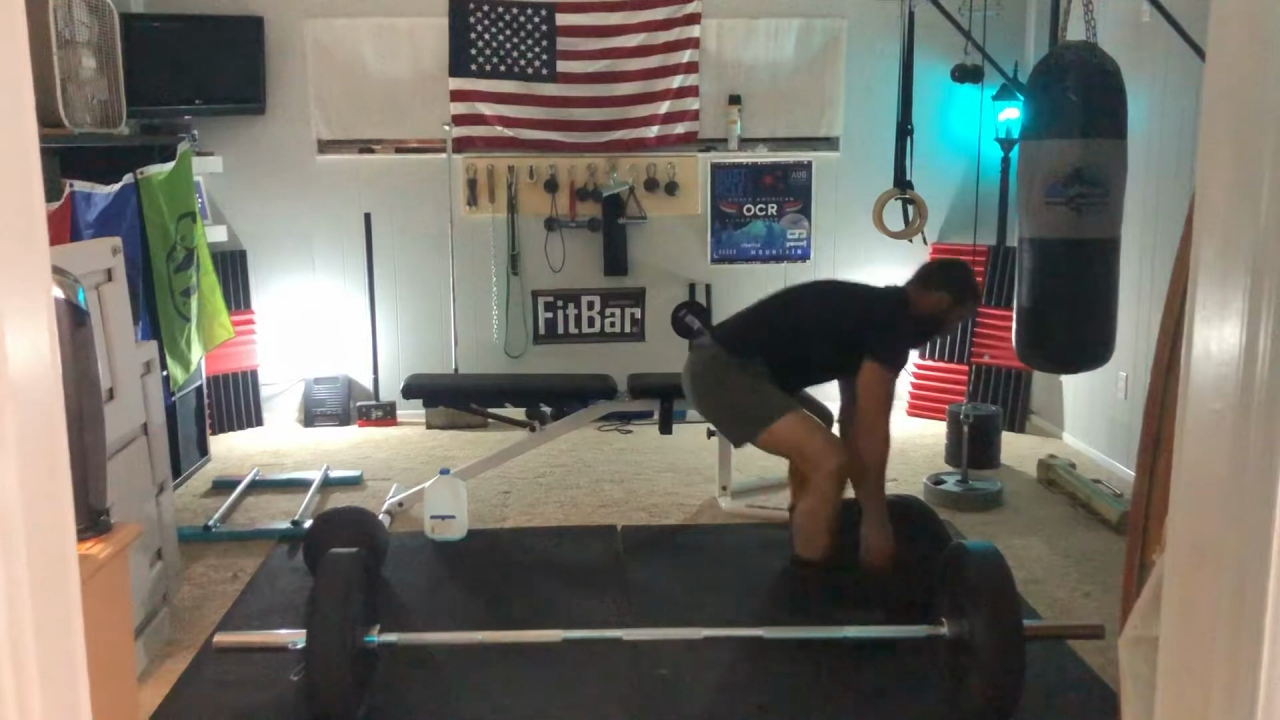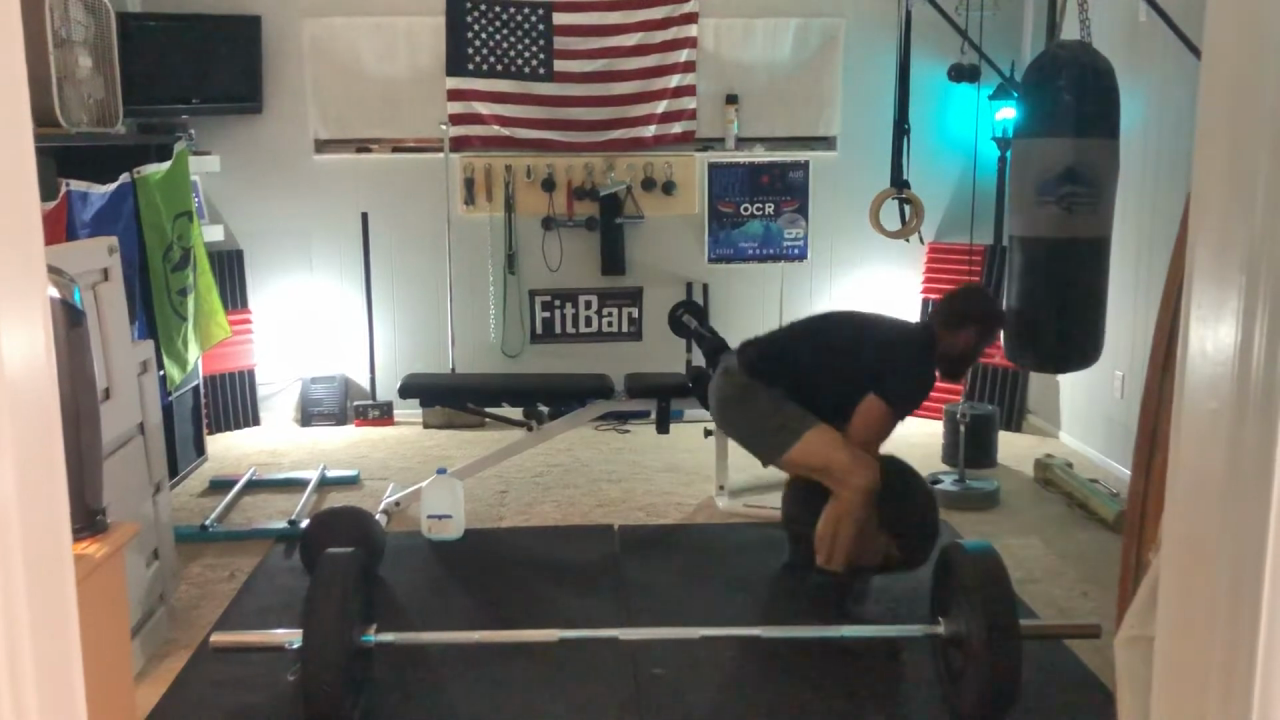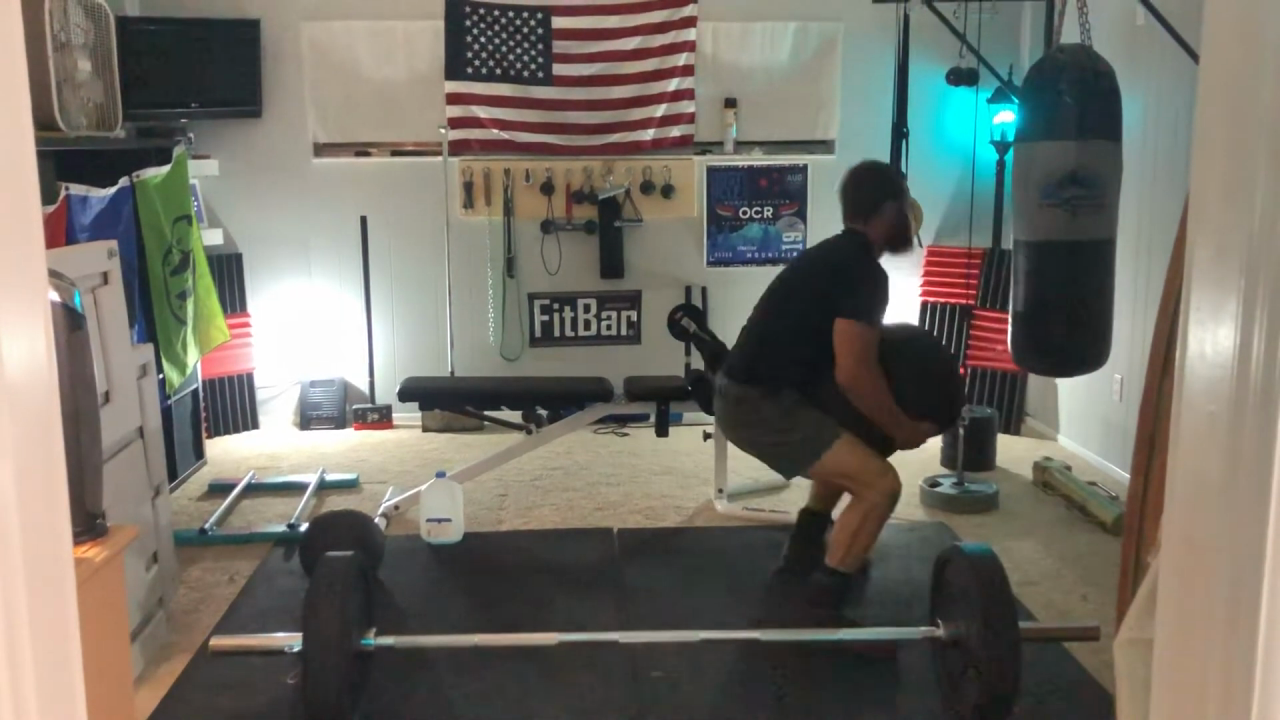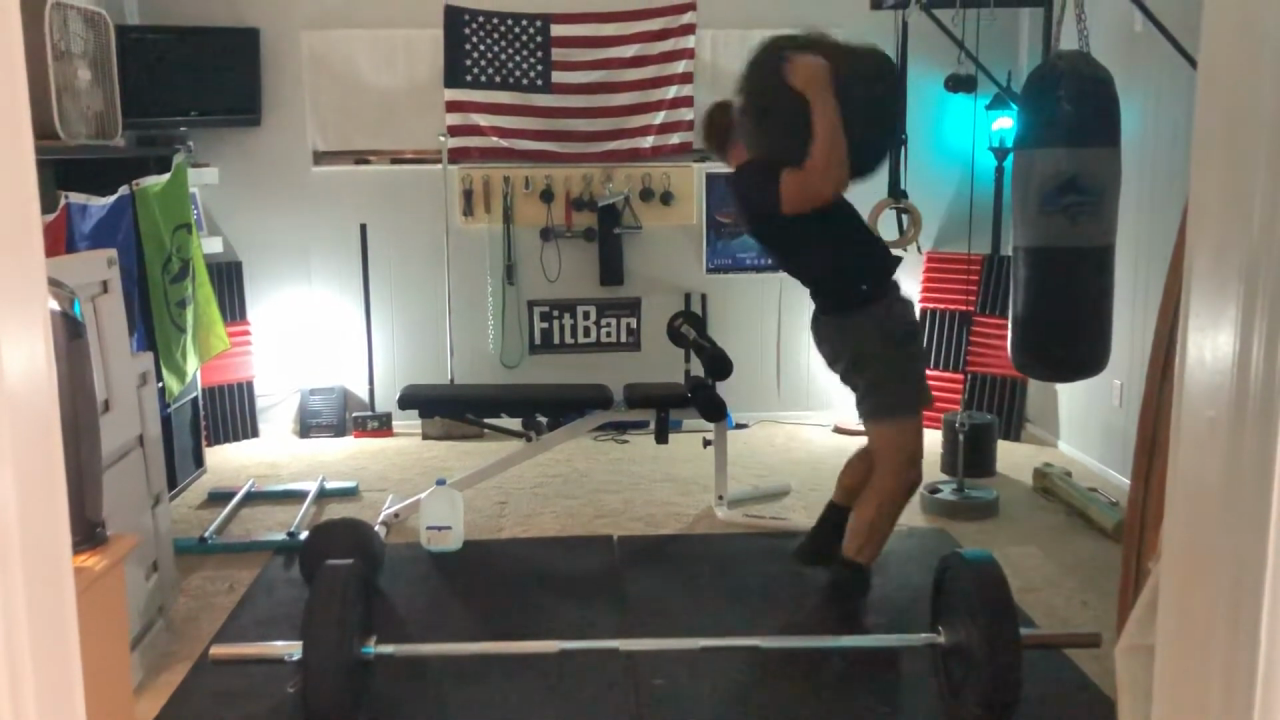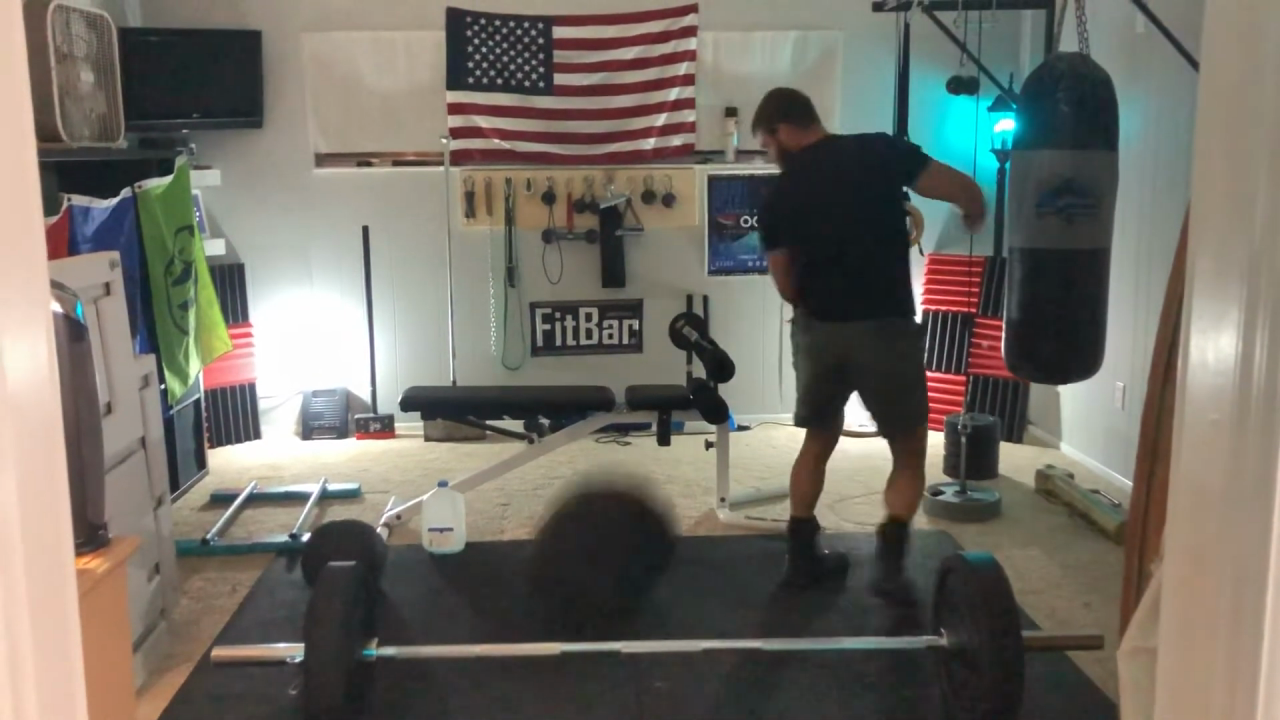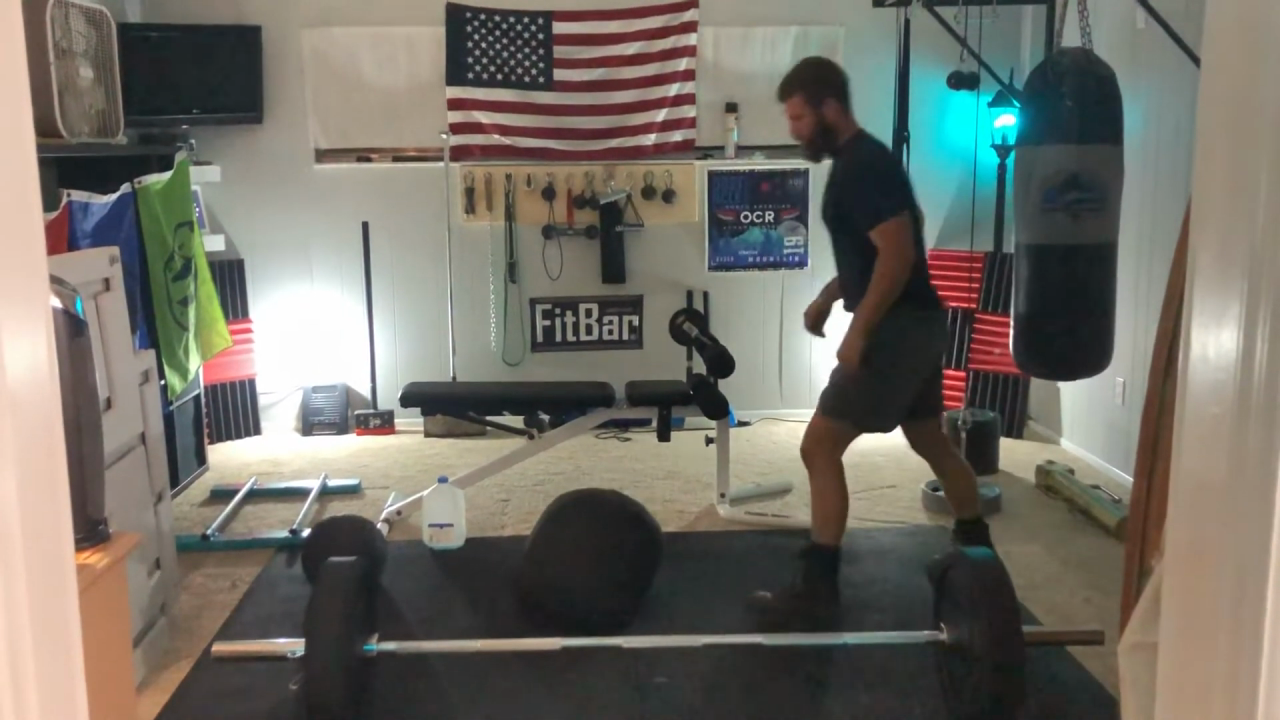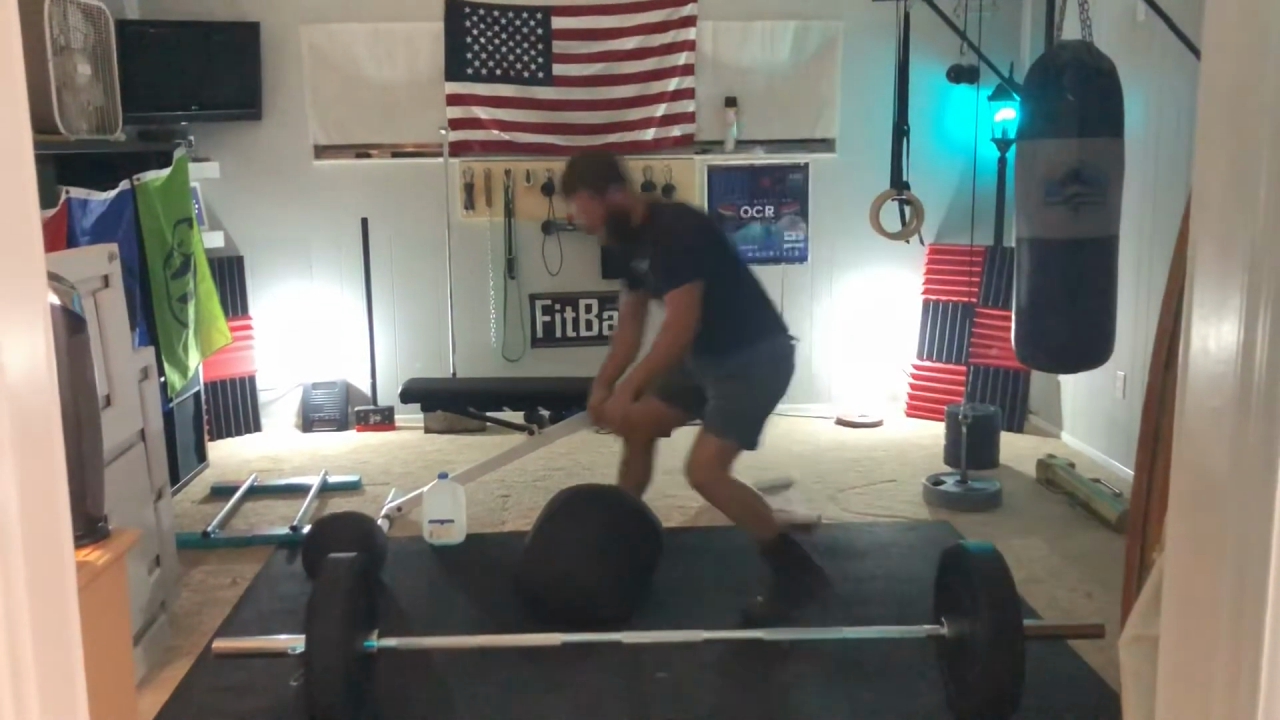
dt=0.7s
person 1, frame 1
left shoulder: (874, 308)
right shoulder: (891, 324)
left elbow: (853, 421)
right elbow: (872, 428)
left wrist: (866, 499)
right wrist: (876, 516)
left hip: (722, 361)
right hip: (723, 371)
left knee: (813, 433)
right knee: (828, 462)
left ankle: (805, 534)
person 1, frame 2
left shoulder: (900, 341)
right shoulder: (914, 367)
right elbow: (858, 449)
right wrist: (869, 538)
left hip: (742, 379)
right hip: (747, 393)
right knee: (858, 478)
person 1, frame 3
left shoulder: (835, 256)
right shoulder: (865, 273)
right elbow: (853, 375)
right wrist: (902, 427)
left hip: (760, 391)
right hip: (759, 406)
left knee: (849, 449)
right knee: (879, 483)
left ankle: (804, 548)
right ankle: (822, 605)
person 1, frame 4
left shoulder: (762, 181)
right shoulder: (758, 184)
left elbow: (822, 174)
right elbow: (827, 181)
right wrist: (818, 94)
left hip: (862, 315)
right hip: (865, 320)
left knee: (885, 449)
right knee: (898, 467)
left ankle: (825, 540)
right ankle: (845, 596)
person 1, frame 5
left shoulder: (780, 195)
right shoulder: (882, 151)
right elbow: (967, 194)
right wrist: (973, 212)
left hip: (820, 333)
right hip: (888, 329)
left knee: (818, 443)
right knee: (909, 450)
left ankle: (802, 558)
right ankle: (890, 558)
person 1, frame 6
left shoulder: (858, 169)
right shoulder: (868, 161)
left elbow: (897, 255)
left wrist: (858, 331)
right wrist: (828, 295)
left hip: (897, 328)
right hip: (918, 321)
left knee: (820, 447)
right knee: (931, 440)
left ankle: (817, 589)
right ankle: (977, 551)
person 1, frame 7
left shoulder: (677, 233)
right shoulder: (631, 238)
left elbow: (678, 329)
right elbow: (632, 318)
left wrist: (627, 391)
right wrist: (603, 383)
left hip: (758, 354)
right hip: (715, 352)
left knee: (705, 471)
right knee: (637, 430)
left ankle: (795, 574)
